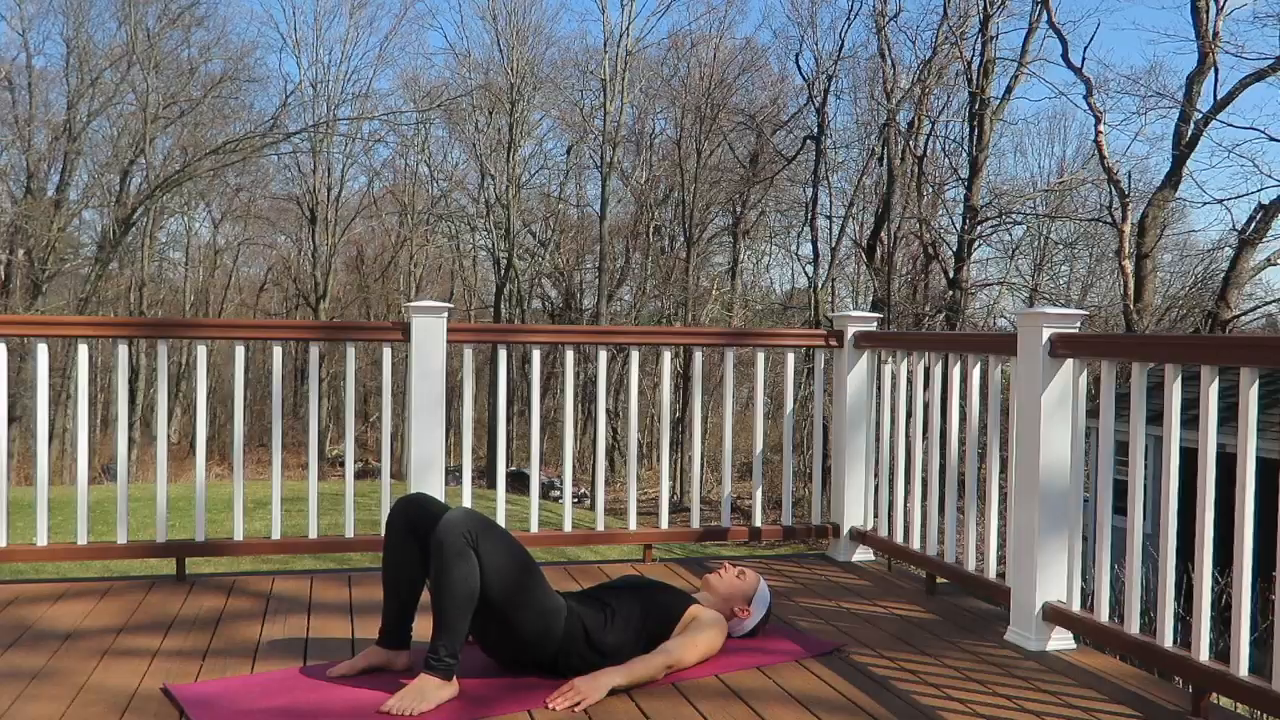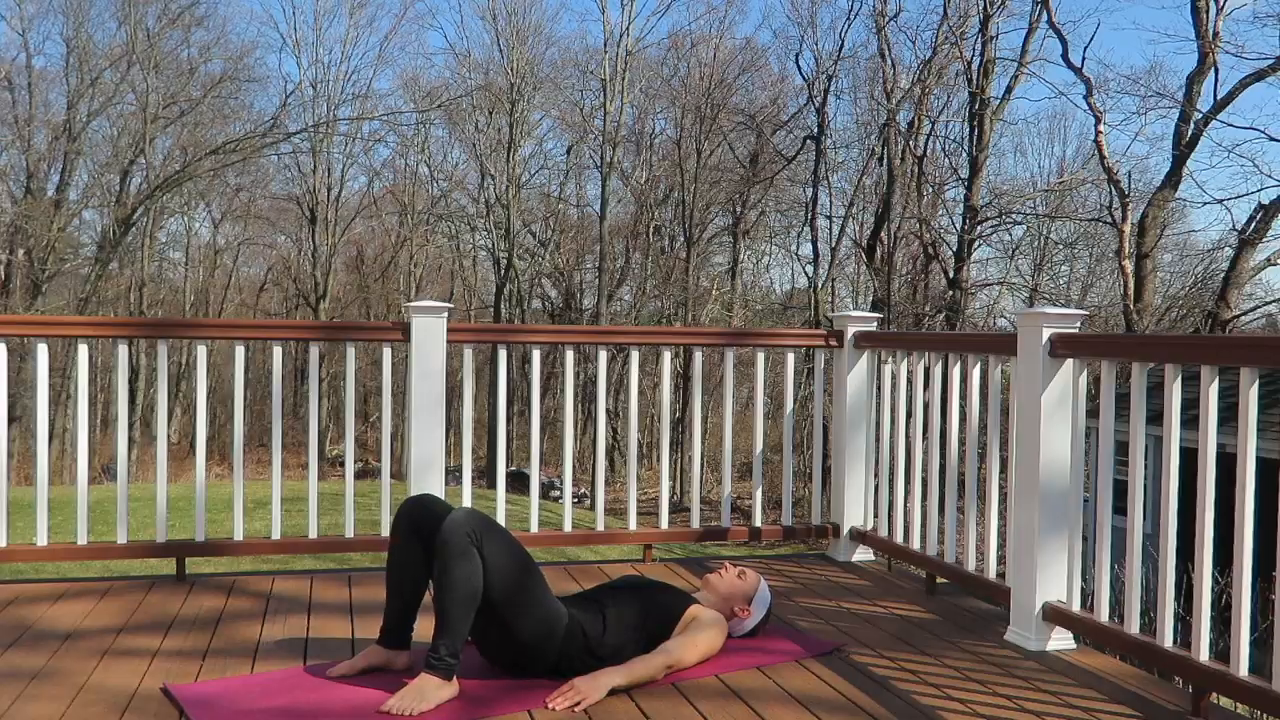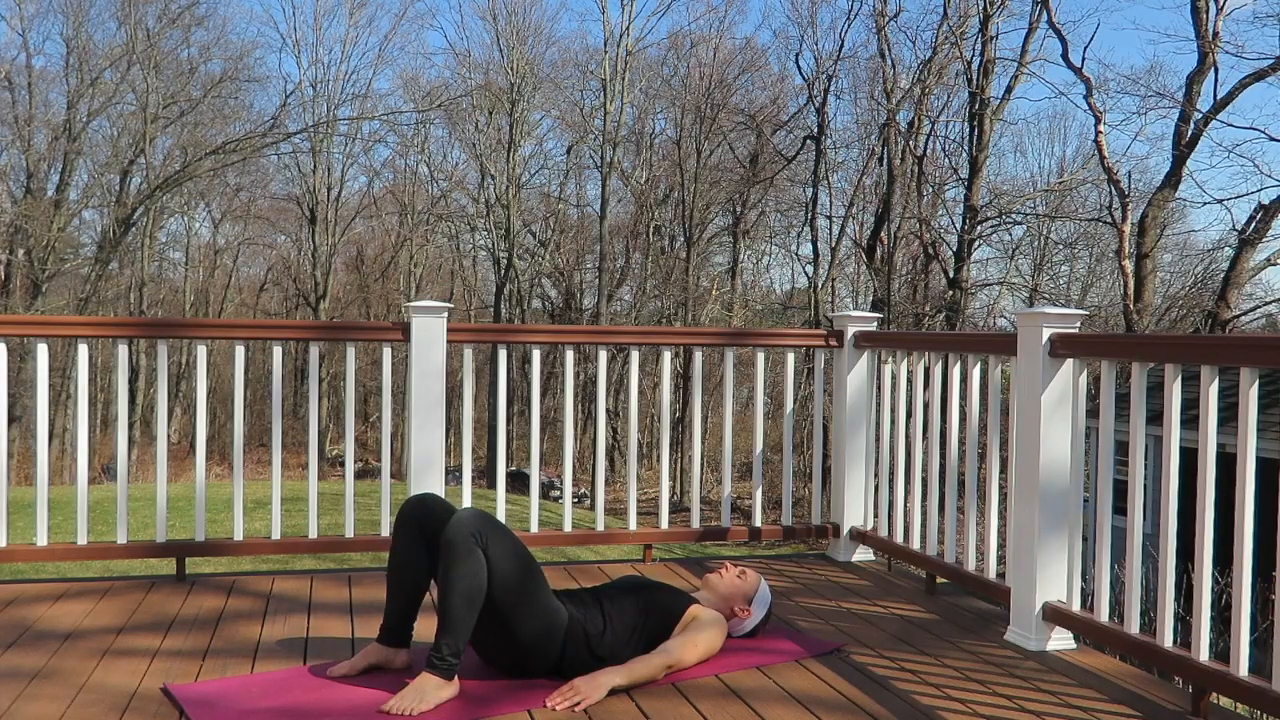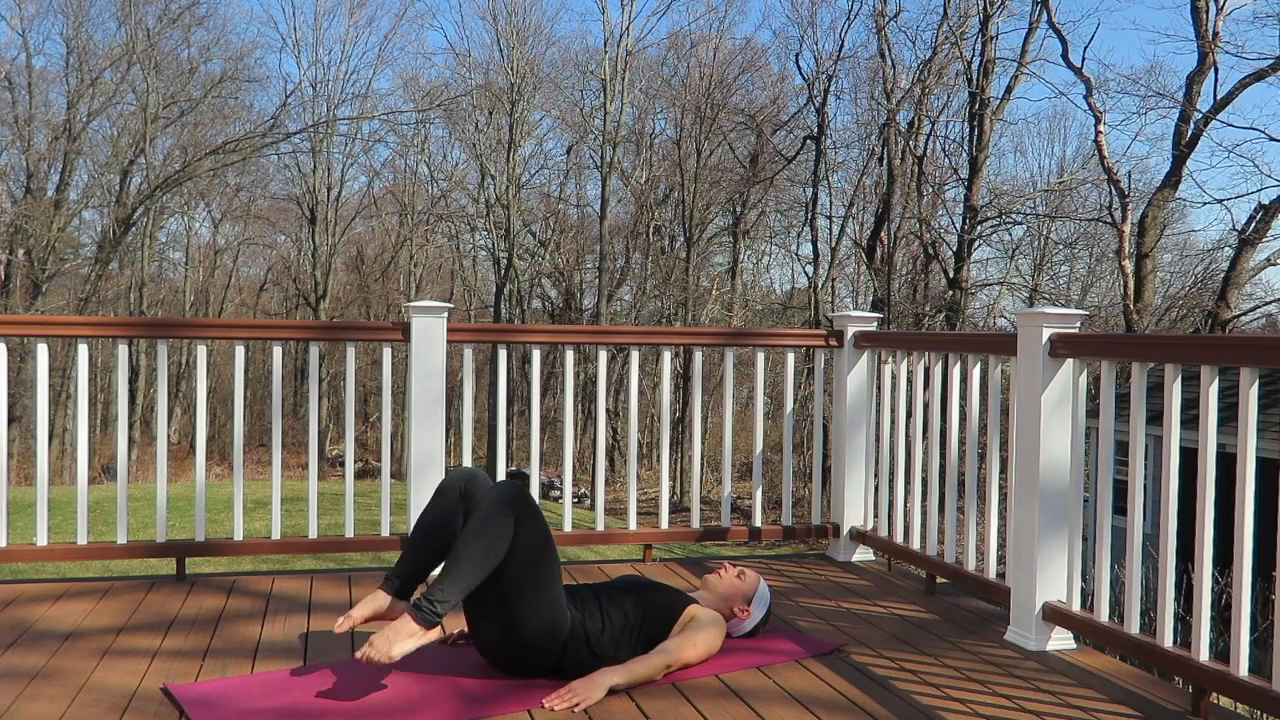
dt=0.5s
person 1, frame 1
left shoulder: (709, 624)
right shoulder: (666, 601)
left elbow: (666, 660)
left wrist: (607, 677)
right wrist: (473, 619)
left hip: (555, 638)
right hip: (527, 624)
left knee: (459, 526)
right knee: (413, 510)
left ankle: (440, 675)
right ankle: (392, 646)
person 1, frame 2
left shoulder: (710, 624)
right shoulder: (664, 599)
left elbow: (666, 660)
left wrist: (607, 677)
right wrist: (468, 618)
left hip: (552, 642)
right hip: (530, 628)
left knee: (465, 526)
right knee: (421, 510)
left ankle: (440, 674)
right ankle: (393, 646)
person 1, frame 3
left shoulder: (710, 624)
right shoulder: (661, 599)
left elbow: (666, 660)
left wrist: (606, 677)
right wrist: (468, 616)
left hip: (550, 641)
right hip: (518, 628)
left knee: (470, 526)
right knee: (423, 509)
left ankle: (441, 674)
right ankle: (391, 644)
person 1, frame 4
left shoulder: (709, 624)
right shoulder: (656, 598)
left elbow: (664, 660)
left wrist: (606, 677)
right wrist: (480, 618)
left hip: (543, 640)
right hip: (514, 629)
left knee: (510, 496)
right knee: (467, 483)
left ankle: (422, 617)
right ankle: (393, 595)
